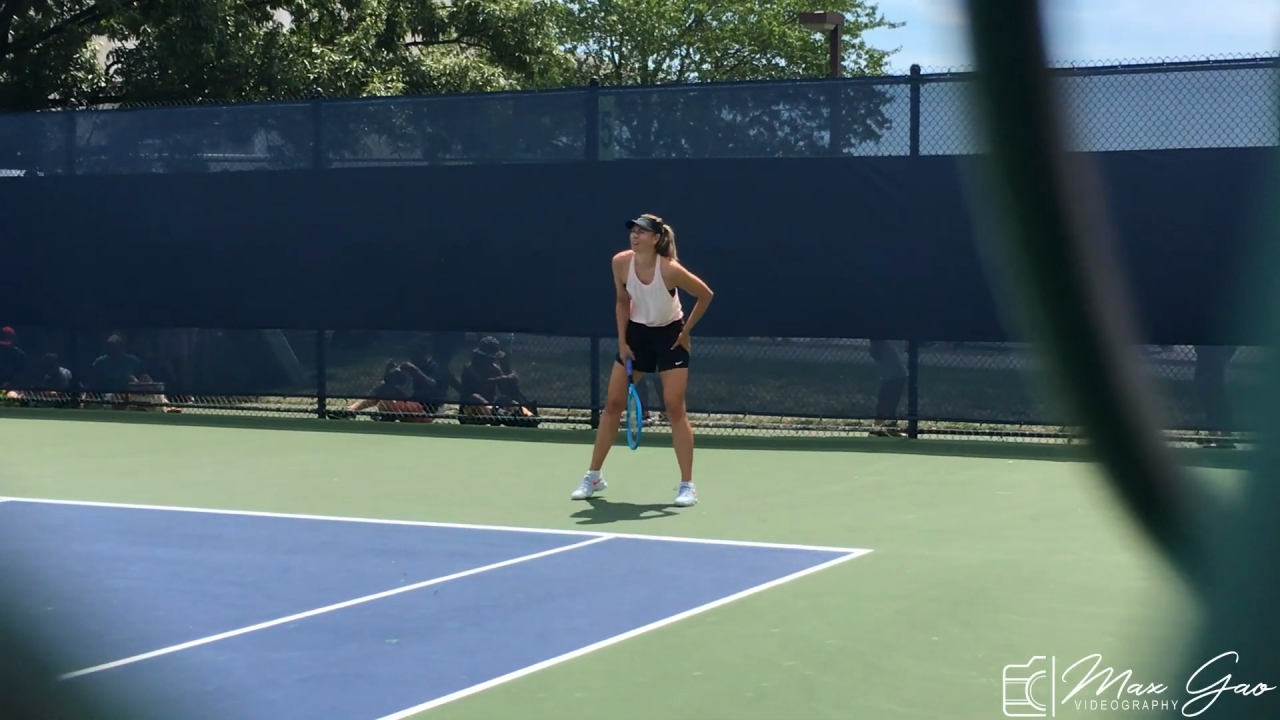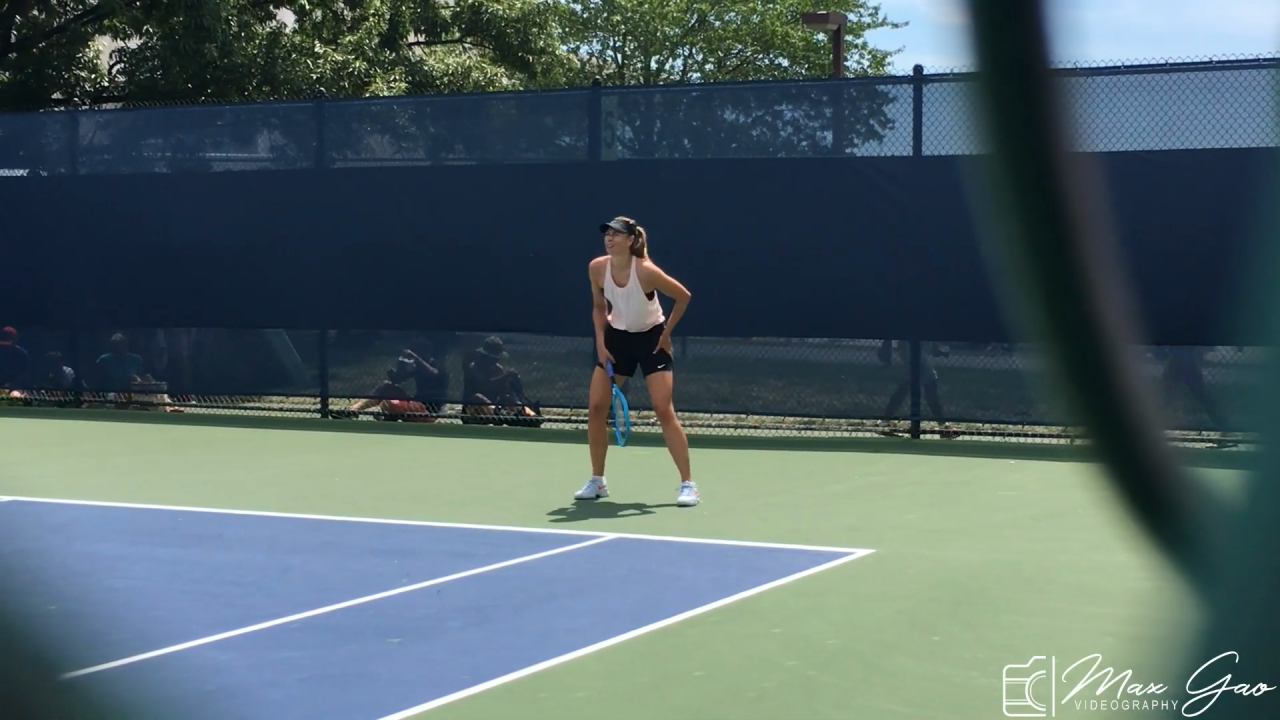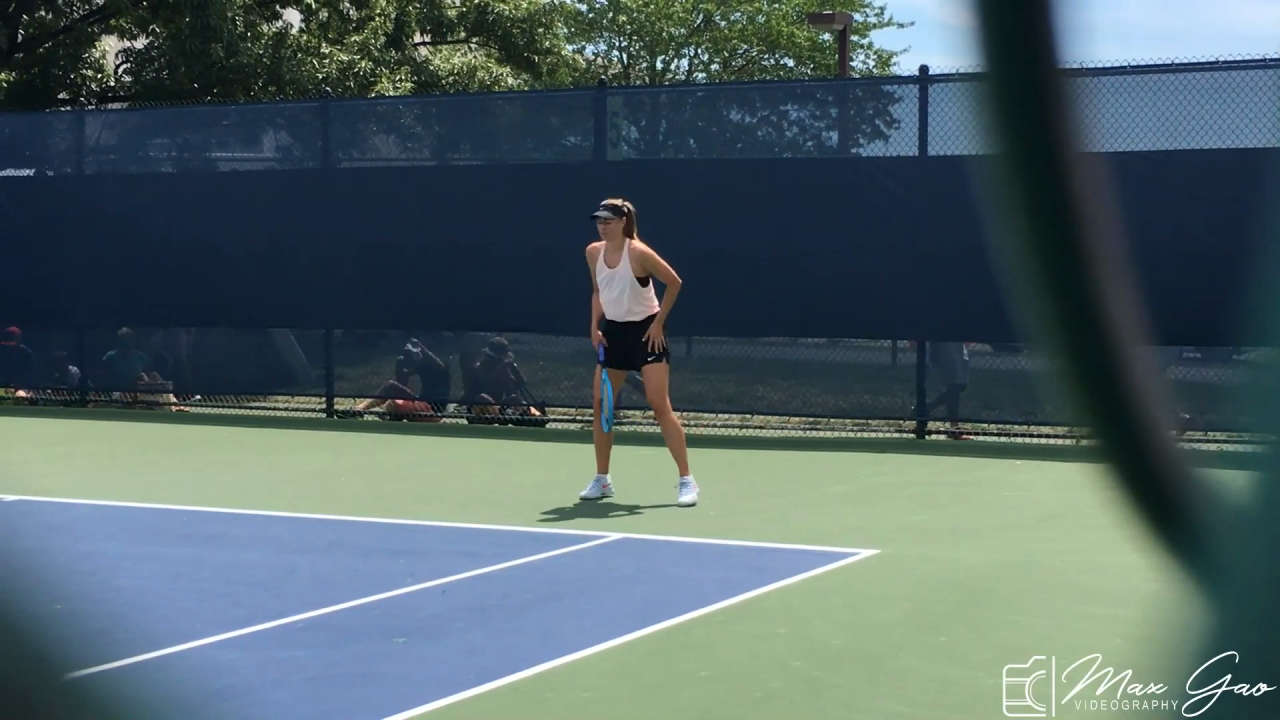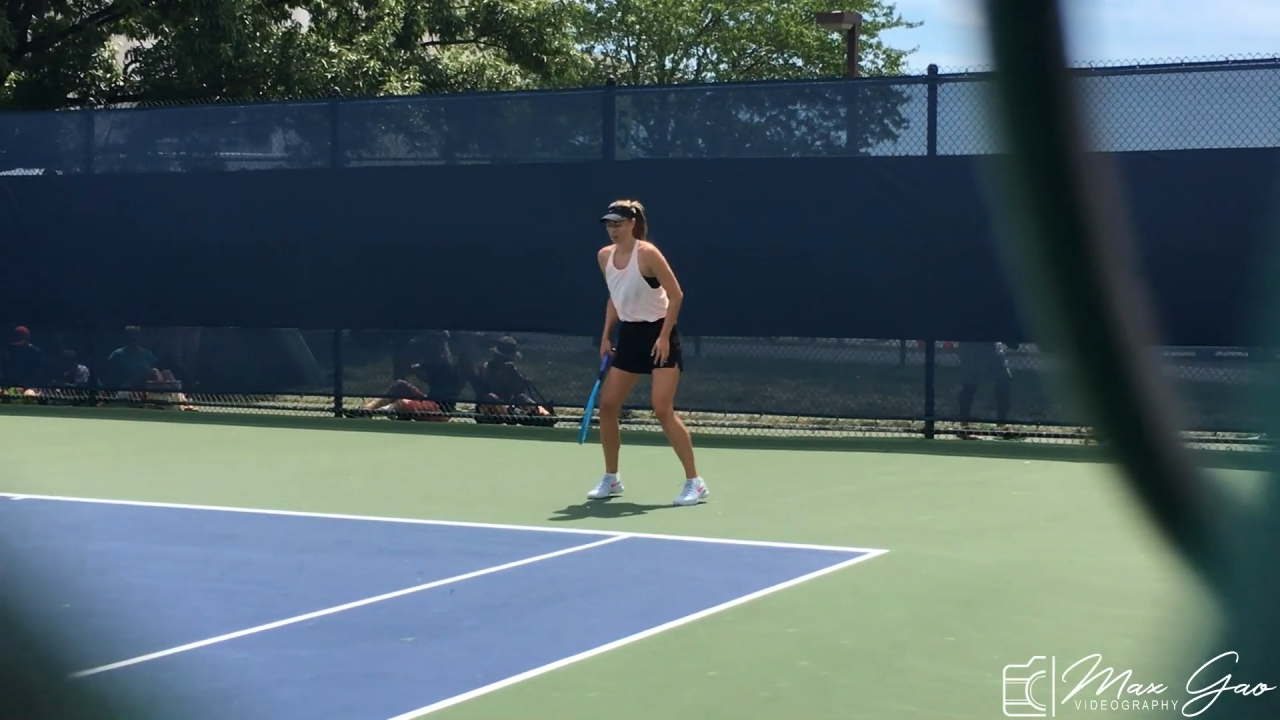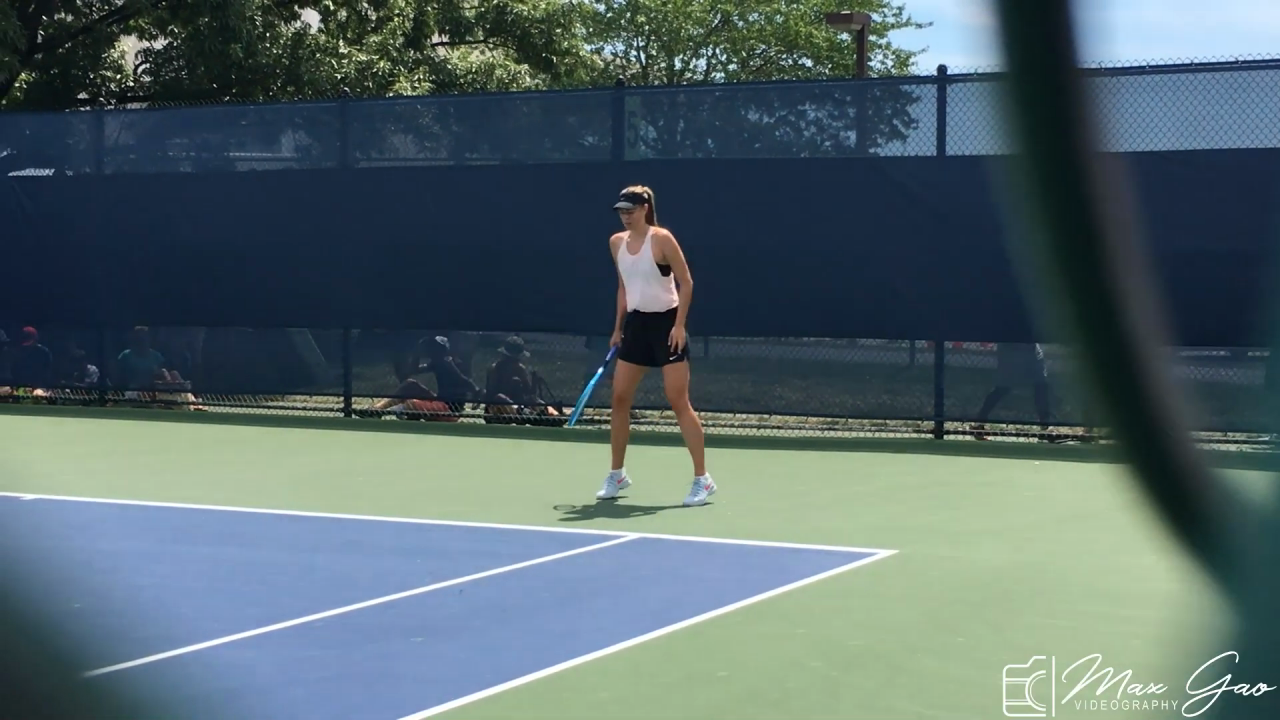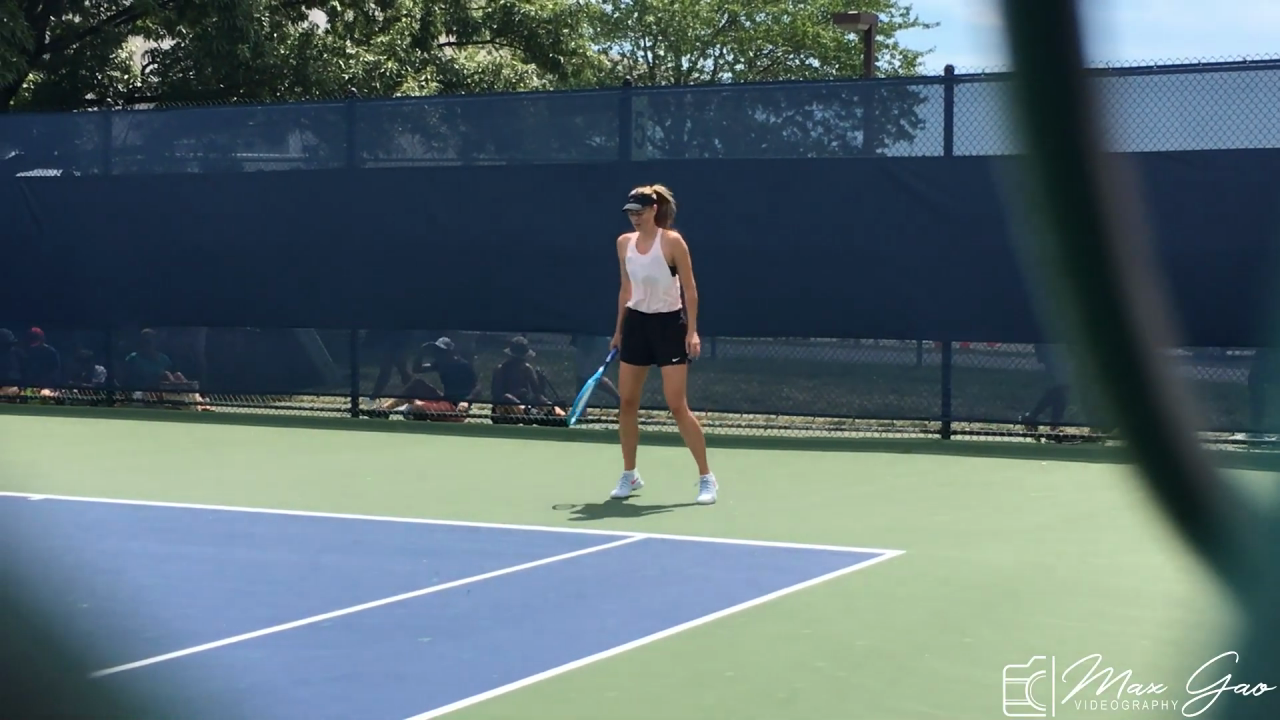
dt=0.2s
person 1, frame 1
left shoulder: (669, 268)
right shoulder: (620, 262)
left elbow: (706, 295)
right elbow: (622, 302)
left wrist: (686, 330)
right wrist: (622, 340)
left hip: (670, 335)
right hip: (636, 333)
left knee: (675, 408)
right knee: (613, 402)
left ankle: (687, 485)
right ankle: (593, 476)
person 1, frame 2
left shoulder: (645, 270)
right shoulder: (597, 267)
left elbow: (683, 296)
left wrist: (667, 332)
right wrist: (600, 341)
left hip: (651, 340)
right hip: (617, 338)
left knee: (664, 411)
right knee: (596, 407)
left ankle: (688, 484)
right ankle: (597, 481)
person 1, frame 3
left shoulder: (639, 252)
right shoulder: (592, 252)
left elbow: (674, 283)
left wrist: (658, 324)
right wrist: (594, 326)
left hip: (645, 331)
right hip: (613, 331)
left knee: (659, 405)
right knee: (600, 404)
left ankle: (686, 481)
right ankle: (602, 479)
person 1, frame 4
left shoulder: (647, 252)
right shoulder: (604, 256)
left elbow: (676, 294)
left wrist: (665, 335)
right wrist: (606, 335)
left hip: (658, 333)
right hip: (629, 334)
left knee: (663, 411)
right knee: (607, 406)
left ankle: (695, 482)
right ankle: (611, 478)
person 1, frame 5
left shoulder: (662, 239)
right shoulder: (617, 242)
left elbow: (686, 283)
left wrist: (680, 325)
right wrist: (618, 328)
left hip: (666, 321)
right hip: (636, 324)
left knee: (678, 402)
right knee: (619, 399)
left ankle: (703, 480)
right ankle: (617, 474)
person 1, frame 6
left shoulder: (672, 239)
right shoulder: (624, 242)
left elbow: (689, 287)
left wrist: (692, 330)
right wrist: (618, 329)
left hip: (669, 324)
right hip: (637, 323)
left knee: (677, 405)
right knee: (627, 403)
left ankle: (707, 478)
right ankle: (630, 475)
